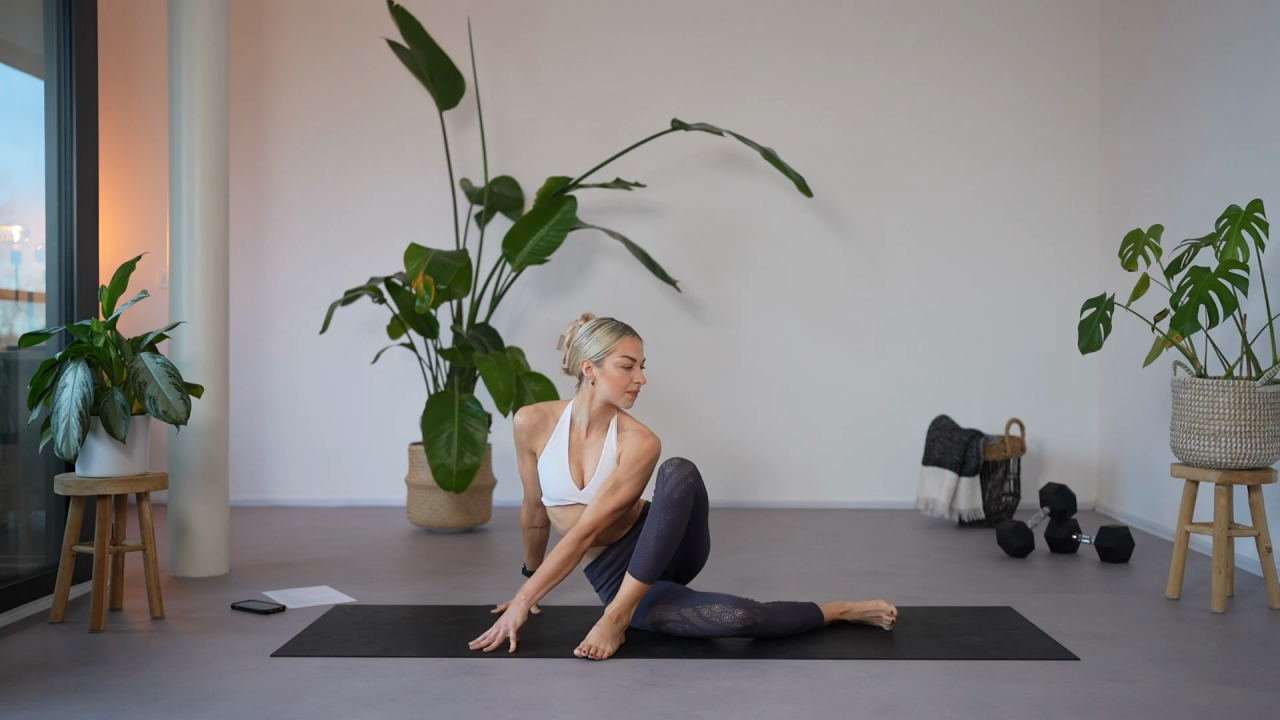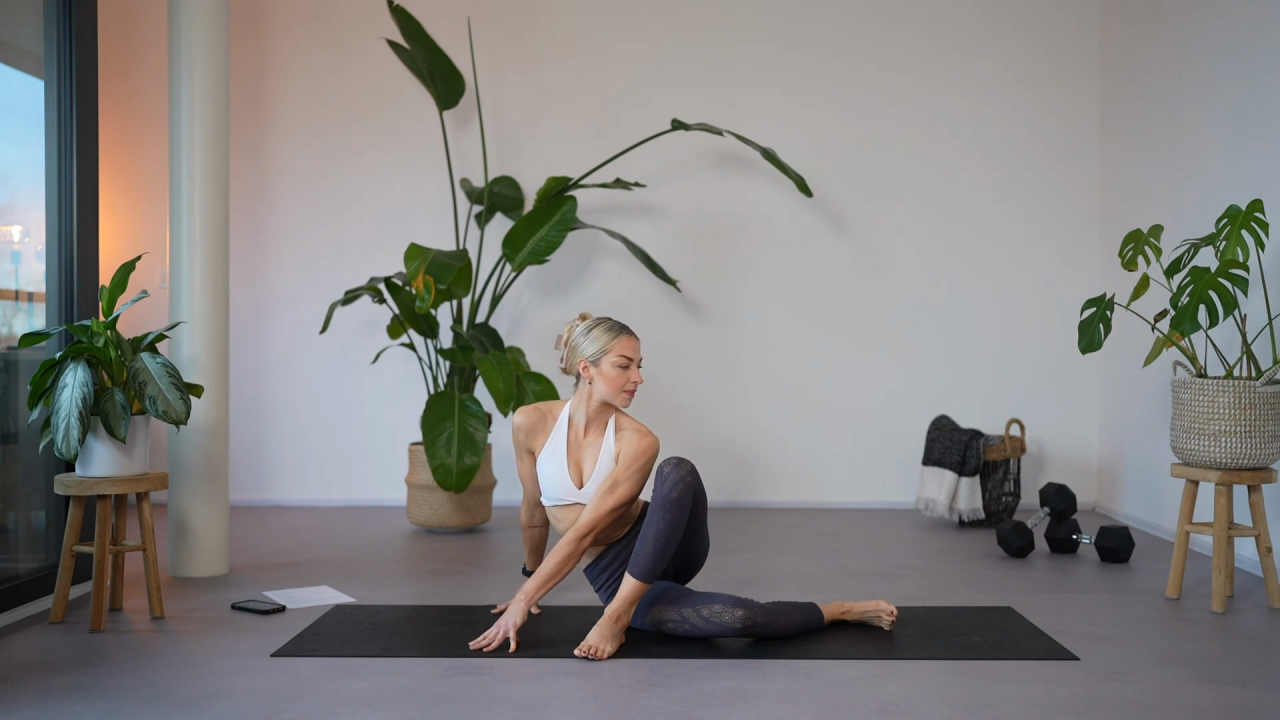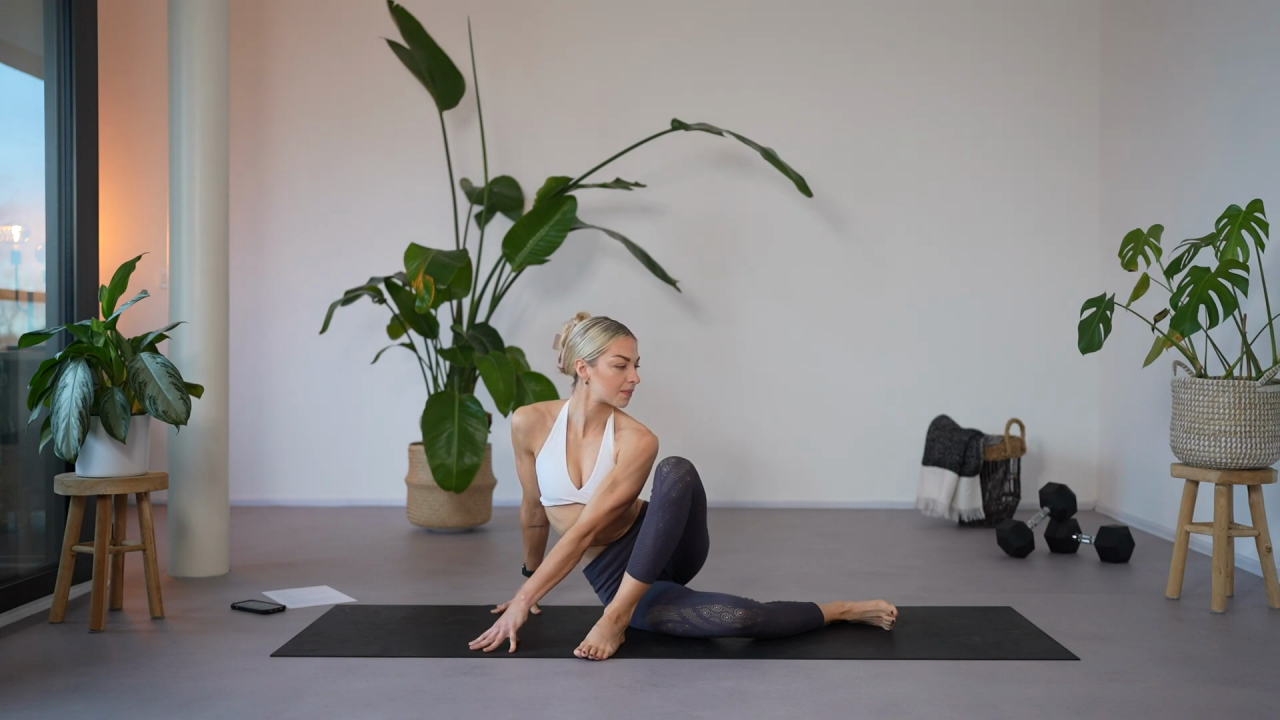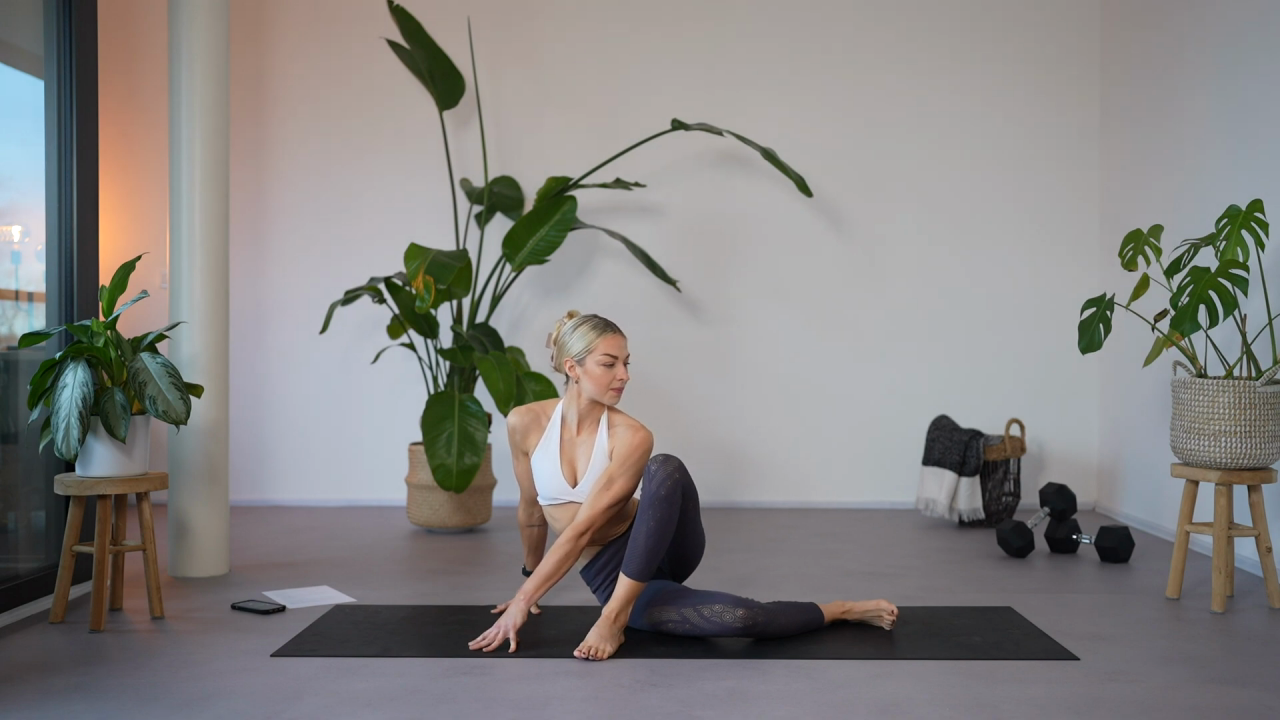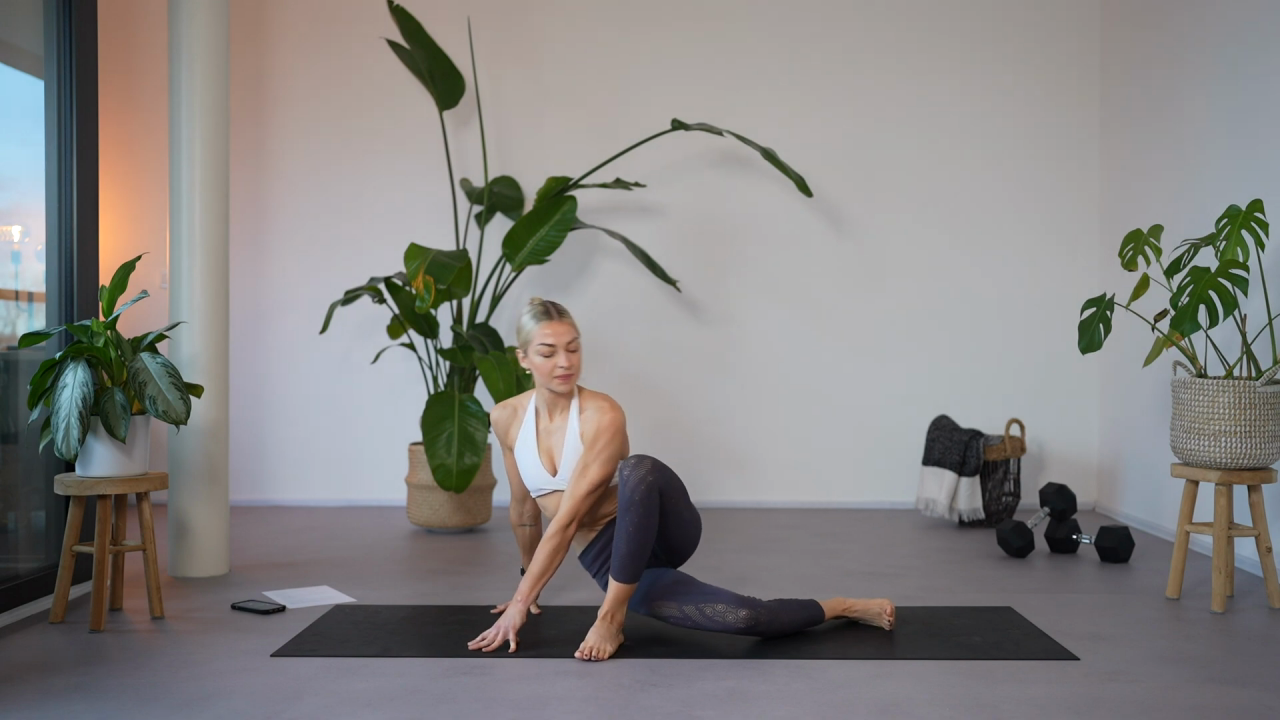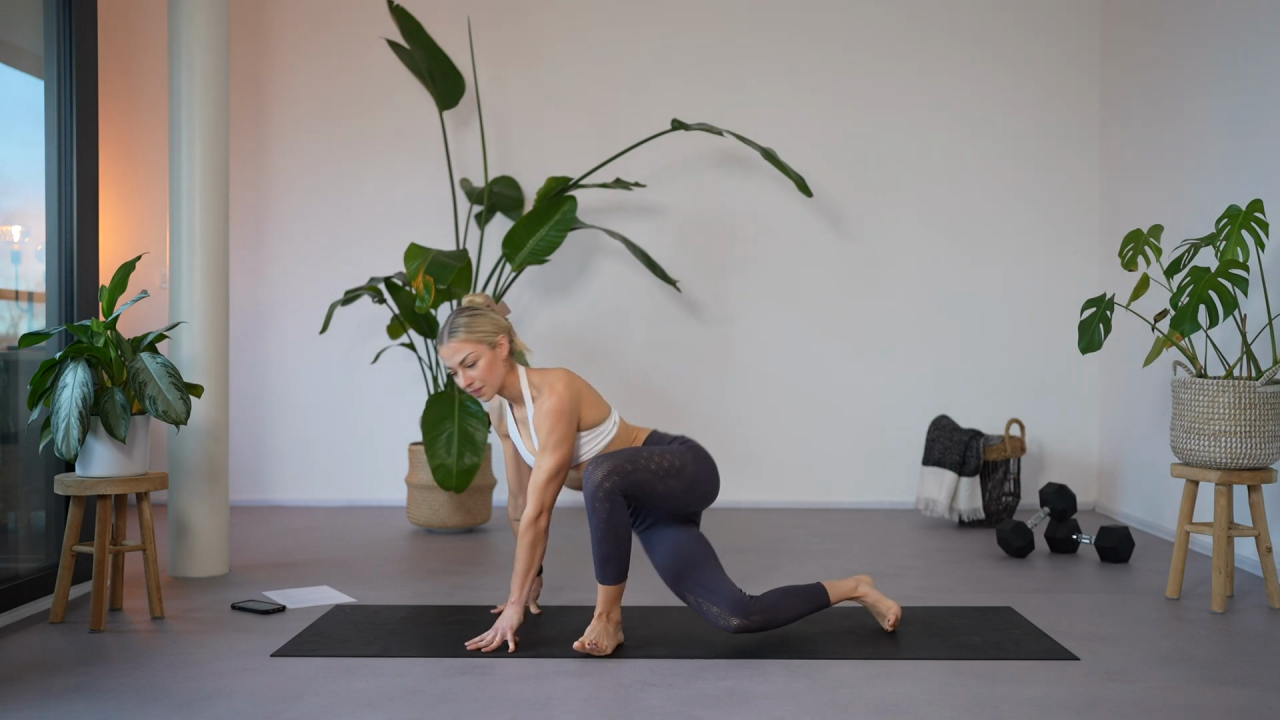
dt=0.4s
person 1, frame 1
left shoulder: (640, 442)
right shoulder: (533, 422)
left elbow: (586, 532)
right elbow: (534, 509)
left wrist: (522, 602)
right wrist: (529, 580)
left hip: (667, 552)
right hip: (616, 577)
left knee: (679, 472)
right knee: (739, 619)
left ankle: (617, 616)
right ankle: (840, 611)
person 1, frame 2
left shoulder: (638, 441)
right shoulder: (531, 422)
left elbow: (585, 531)
right elbow: (534, 509)
left wrist: (523, 601)
right wrist: (529, 579)
left hip: (665, 552)
right hip: (616, 575)
left knee: (678, 471)
right knee: (739, 619)
left ankle: (618, 616)
right ankle: (842, 610)
person 1, frame 3
left shoulder: (637, 440)
right shoulder: (530, 423)
left elbow: (585, 530)
right elbow: (534, 509)
left wrist: (522, 601)
right wrist: (530, 578)
left hip: (666, 551)
right hip: (617, 577)
left knee: (677, 471)
right knee: (738, 618)
left ankle: (617, 617)
right ankle: (842, 610)
person 1, frame 4
left shoulder: (631, 437)
right shoulder: (525, 423)
left elbow: (582, 529)
right elbow: (531, 509)
left wrist: (522, 602)
right wrist: (530, 578)
left hip: (661, 551)
right hip: (612, 577)
left knee: (665, 469)
right knee: (740, 618)
left ankle: (615, 616)
right ankle: (845, 610)
person 1, frame 5
left shoulder: (603, 415)
right shoulder: (506, 417)
left elbow: (567, 520)
right elbow: (523, 508)
left wrist: (520, 603)
right wrist: (527, 580)
left hip: (658, 540)
right hip: (611, 563)
left knee: (638, 470)
left ankle: (611, 617)
right ankle: (845, 606)
person 1, frame 6
left shoulder: (553, 392)
right shoulder: (500, 409)
left elbow: (537, 512)
right elbow: (519, 501)
left wrist: (515, 606)
right wrist: (529, 580)
left hip: (685, 474)
right hip: (645, 511)
left knee: (600, 477)
right knee: (738, 617)
left ankle: (608, 618)
right ankle: (852, 589)
